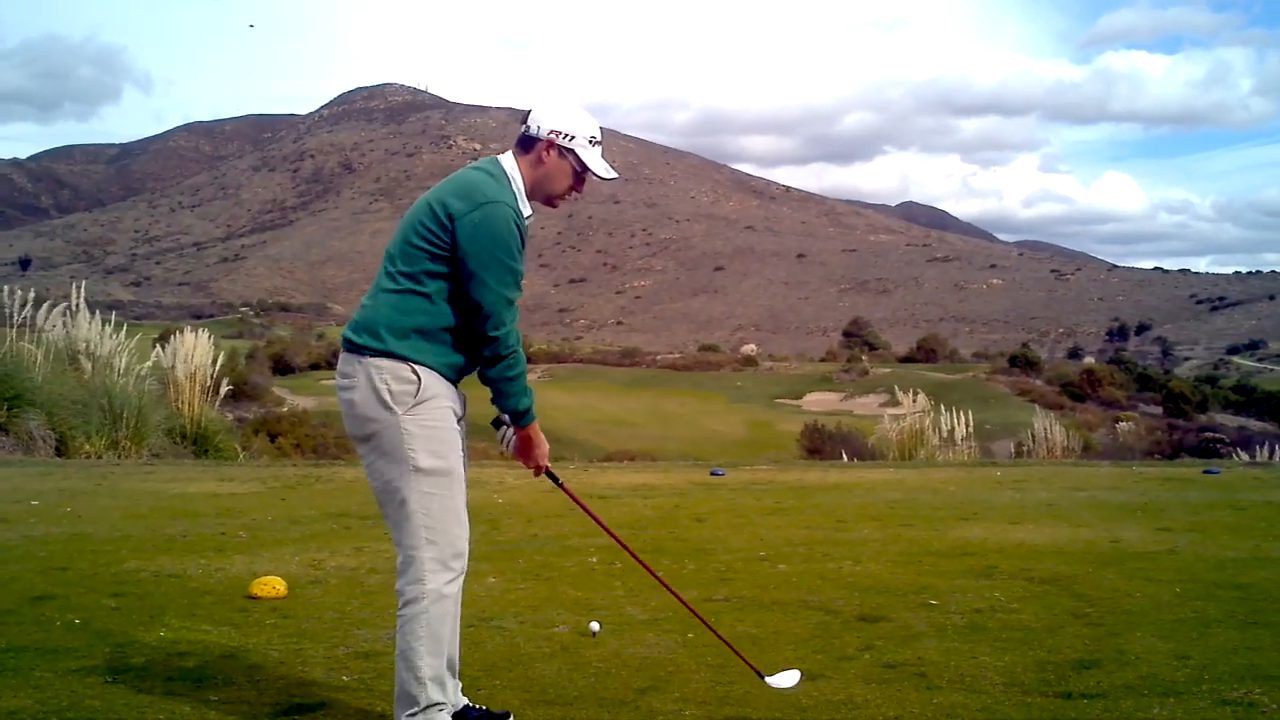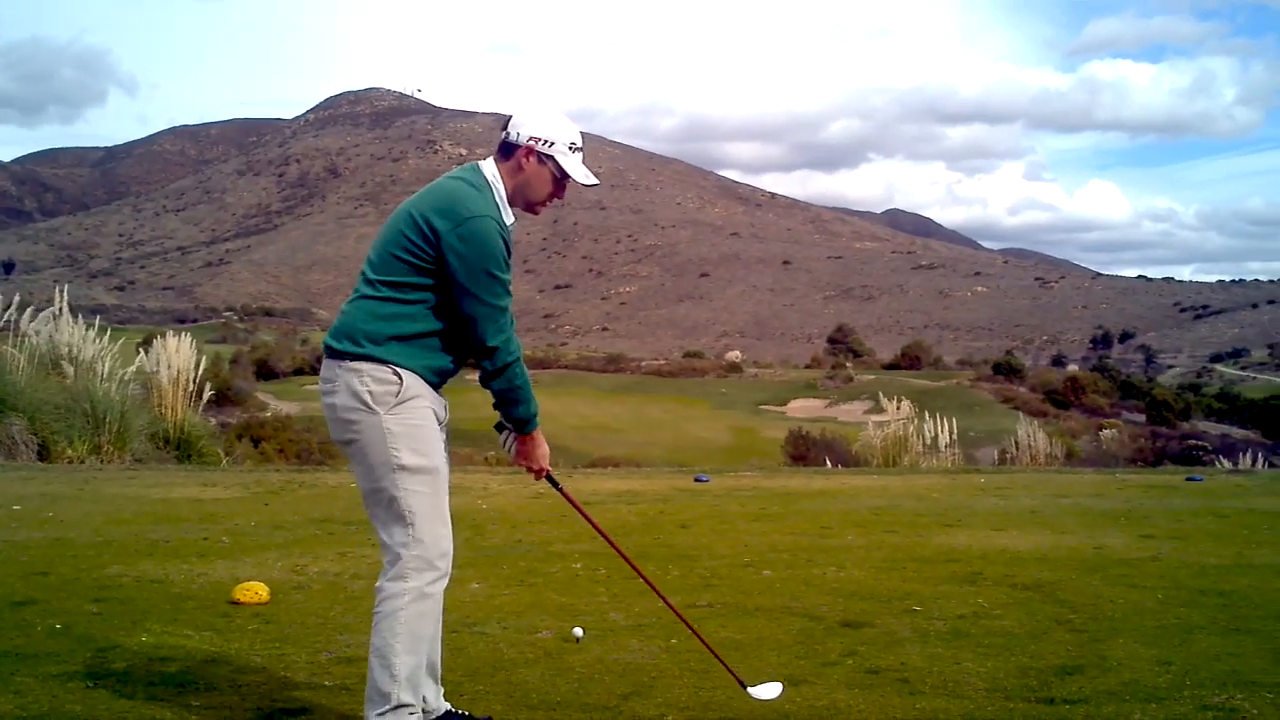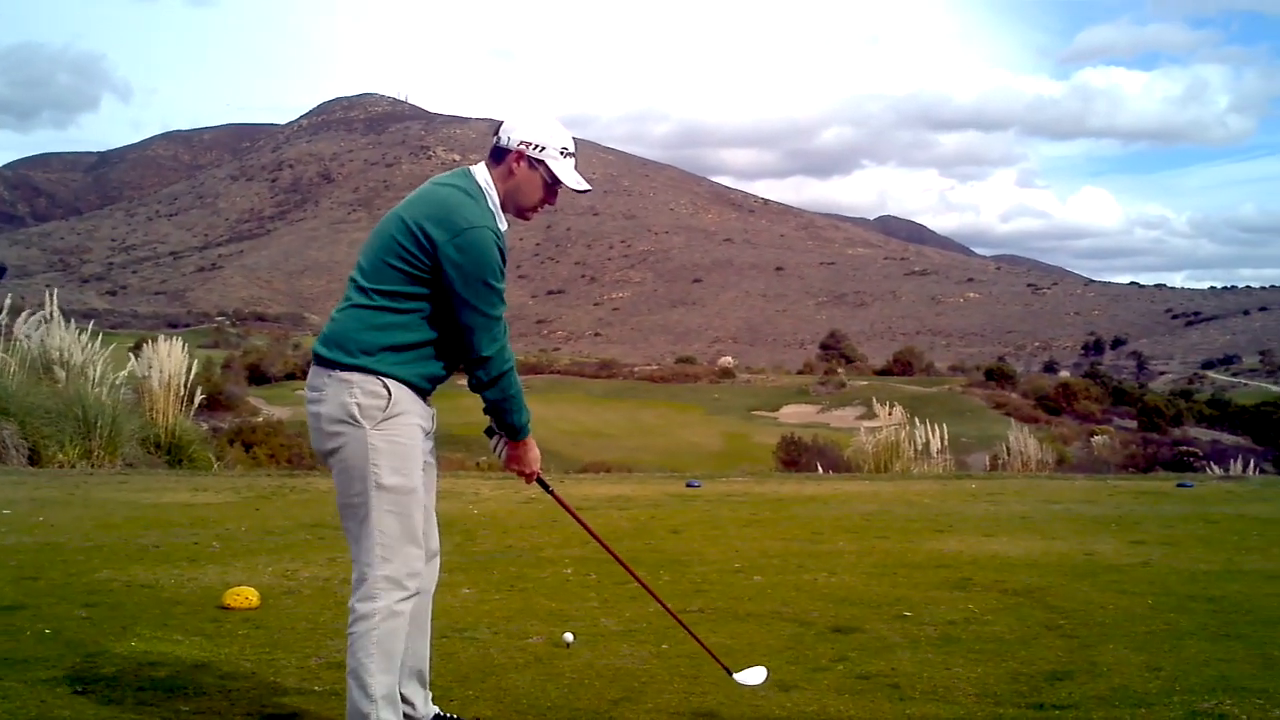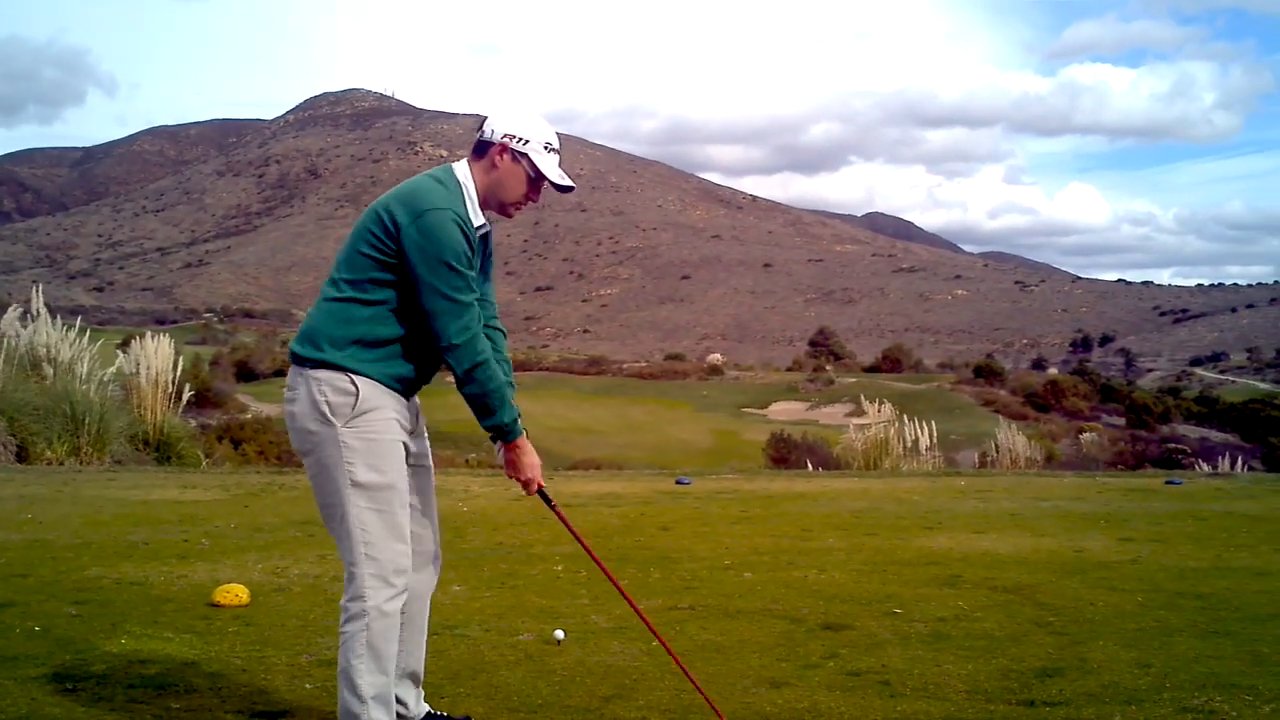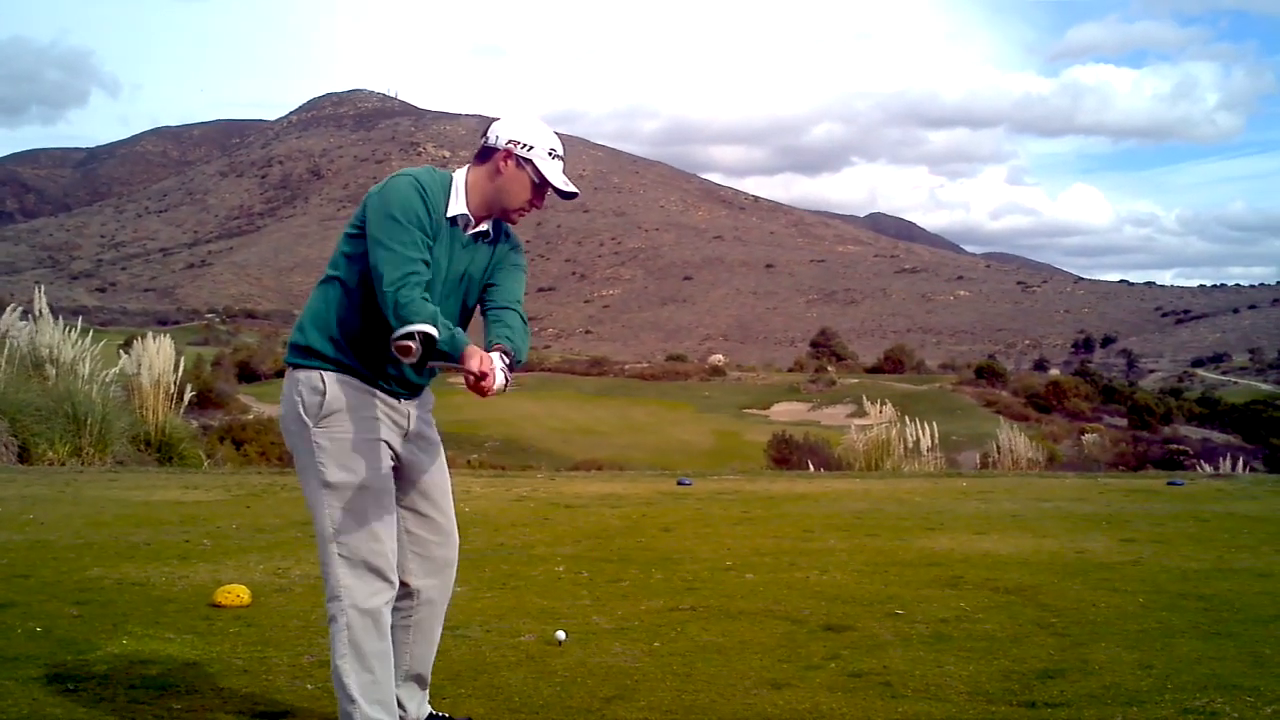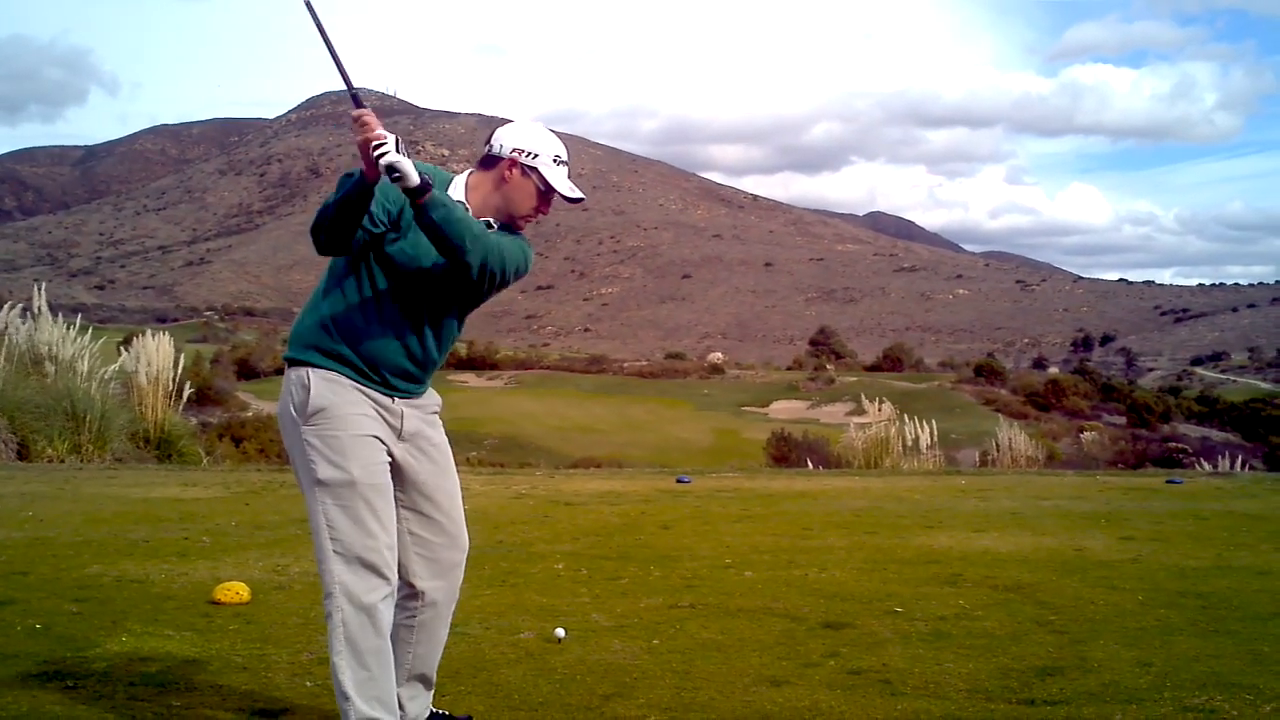
dt=0.2s
person 1, frame 1
left shoulder: (484, 189)
right shoulder: (490, 204)
left elbow: (477, 318)
right elbow: (494, 328)
left wrist: (507, 412)
right wrist: (526, 422)
left hip: (414, 378)
right hip: (398, 379)
left knee: (443, 550)
right knee: (434, 556)
person 1, frame 2
left shoulder: (470, 196)
right shoulder: (472, 215)
left elbow: (479, 328)
right elbow: (492, 336)
left wrist: (510, 412)
right wrist: (528, 427)
left hip: (401, 383)
right hip: (380, 383)
left knee: (424, 552)
right knee: (420, 555)
person 1, frame 3
left shoulder: (461, 199)
right shoulder: (467, 225)
left elbow: (477, 336)
right elbow: (486, 346)
left wrist: (500, 417)
right wrist: (520, 434)
left hip: (389, 393)
right hip: (366, 394)
left knee: (417, 562)
right knee: (391, 573)
person 1, frame 4
left shoulder: (471, 224)
right shoulder: (433, 211)
left elbow: (485, 326)
right elbow: (458, 339)
left wrist: (505, 419)
right wrist: (512, 435)
left hip: (387, 396)
right hip: (342, 392)
left knee: (416, 561)
right knee: (380, 572)
person 1, frame 5
left shoulder: (503, 245)
right shoulder: (409, 192)
left elbow: (505, 315)
right elbow: (400, 292)
left wrist: (498, 358)
right wrist: (460, 351)
left hip: (406, 401)
right hip: (334, 392)
left knee: (431, 561)
right knee: (365, 572)
person 1, frame 6
left shoulder: (509, 248)
right shoulder: (391, 191)
left elbow: (468, 250)
right elbow: (330, 237)
left wrist: (412, 181)
right wrist: (365, 176)
left hip: (411, 404)
right hip: (333, 390)
left knee: (439, 559)
right knee: (363, 572)
